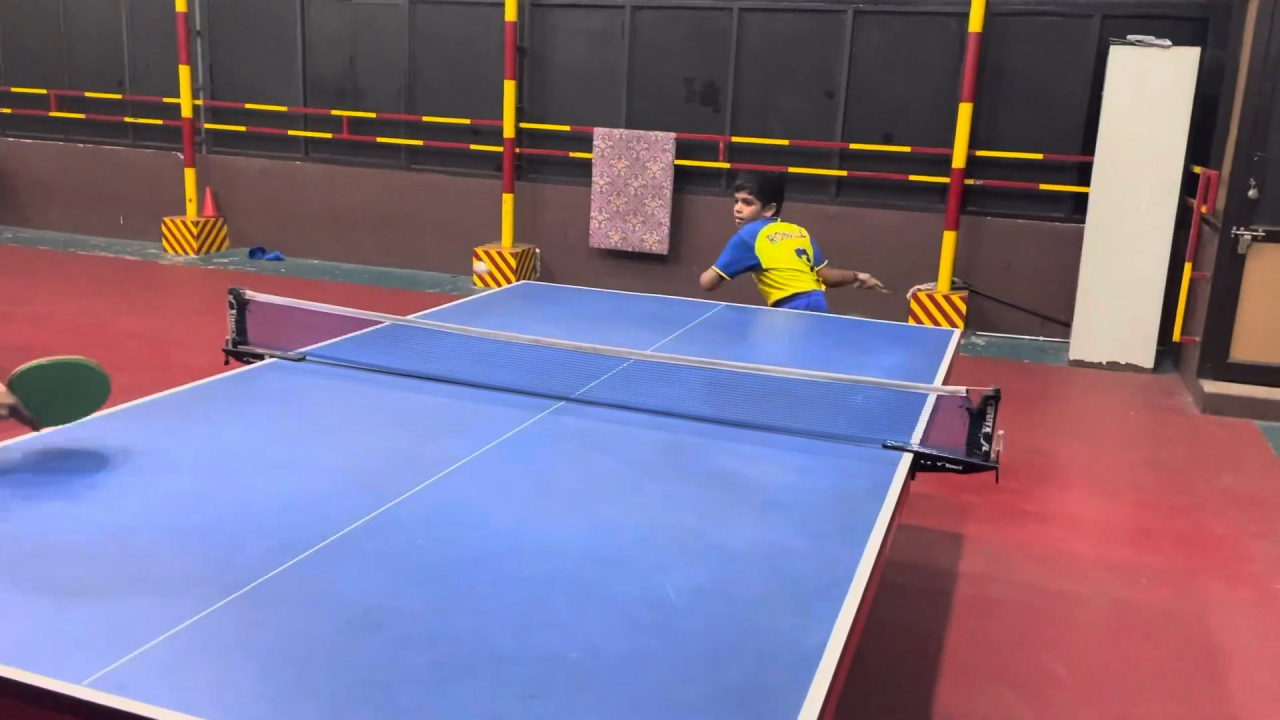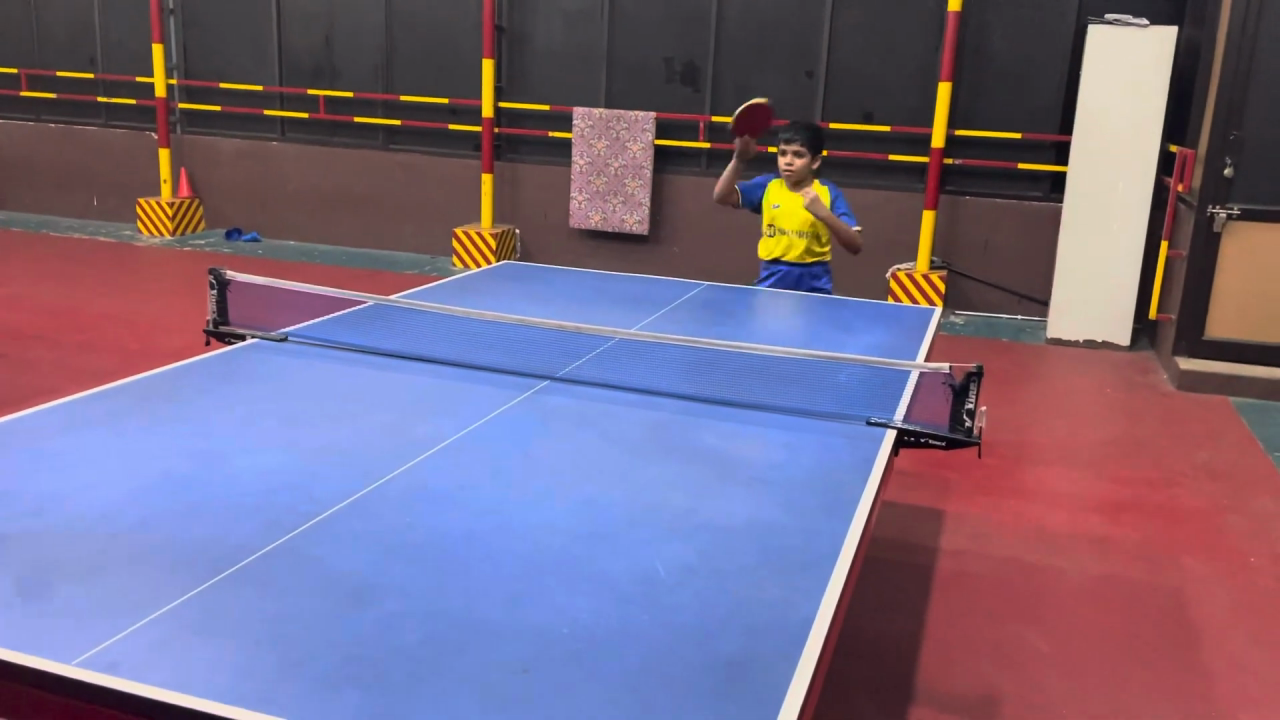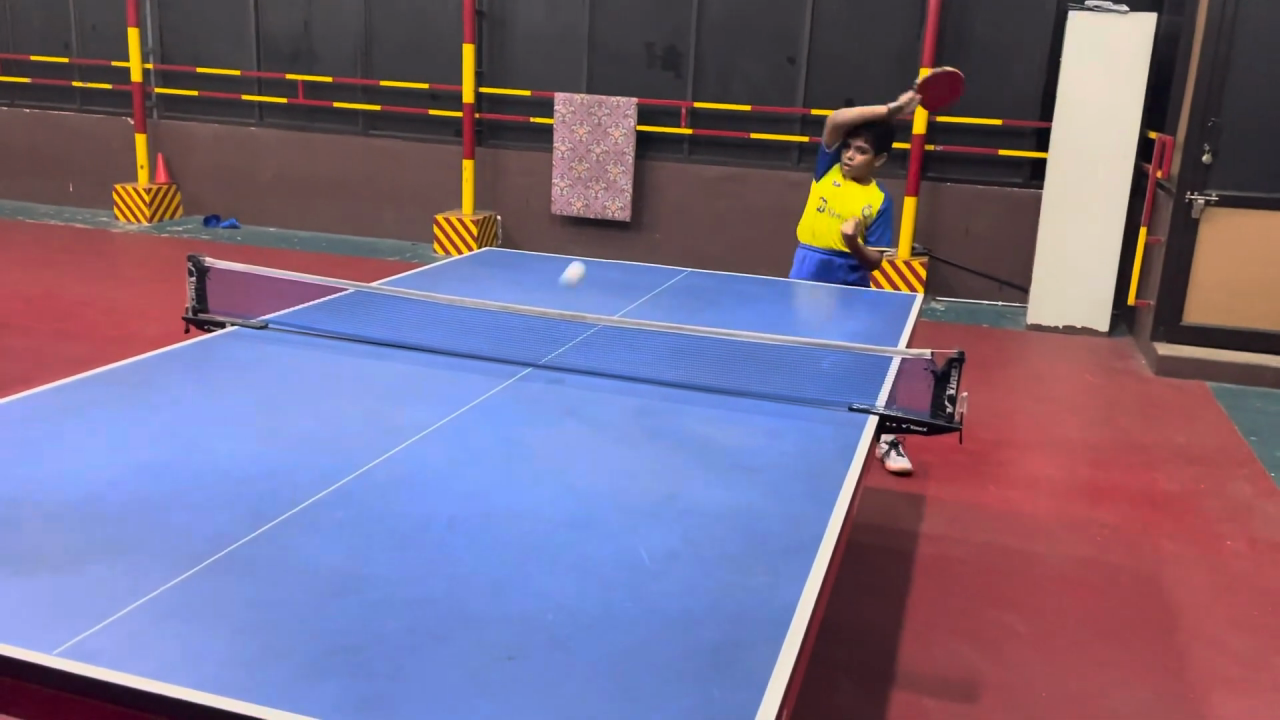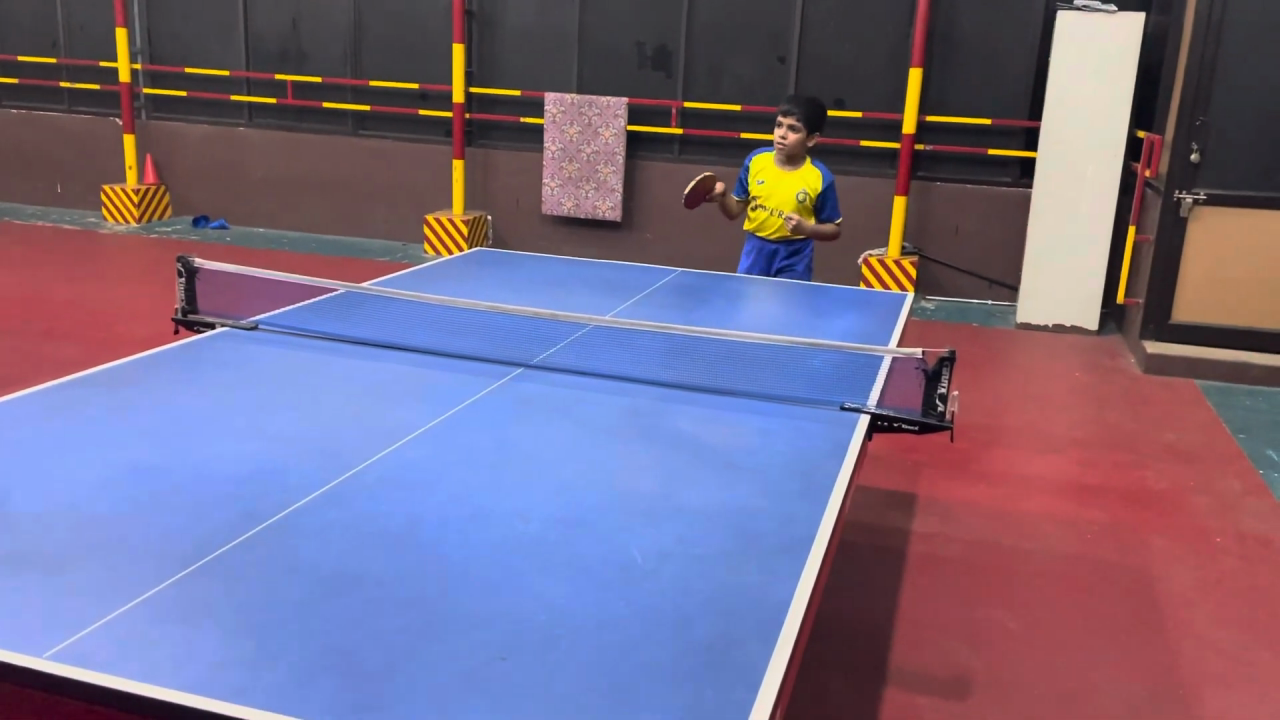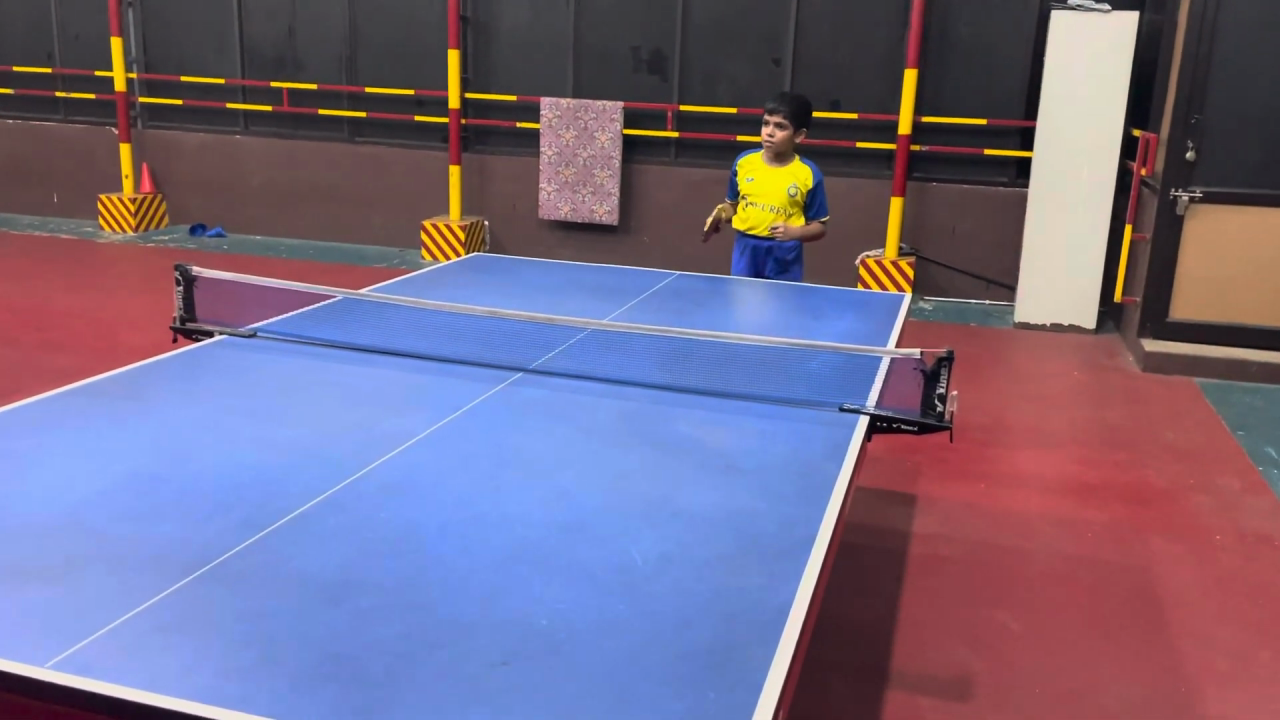
dt=1s
person 1, frame 1
left shoulder: (747, 235)
right shoulder: (799, 232)
left elbow: (707, 282)
right elbow: (827, 275)
right wrist: (856, 277)
right hip: (811, 308)
person 1, frame 2
left shoulder: (829, 194)
right shoulder: (769, 187)
left elbow: (855, 245)
right elbow: (721, 197)
left wrist: (823, 212)
right wrist: (739, 157)
left hip: (814, 287)
right hip: (771, 285)
person 1, frame 3
left shoulder: (880, 200)
right shoulder: (830, 167)
left elbow: (875, 260)
right elbow: (834, 122)
left wrist: (854, 245)
right wrist: (891, 109)
left hip: (849, 288)
right hip: (805, 281)
left ankle: (888, 440)
person 1, frame 4
left shoulder: (820, 178)
right shoulder: (755, 161)
left elbow: (834, 229)
right elbow: (735, 212)
left wrist: (806, 229)
right wrist: (721, 195)
left hip: (793, 262)
right hip: (755, 254)
person 1, frame 5
left shoulder: (809, 174)
right shoulder: (743, 162)
left elbow: (820, 227)
left wrist: (794, 232)
right wrist: (721, 215)
left hip: (785, 262)
right hip: (745, 255)
